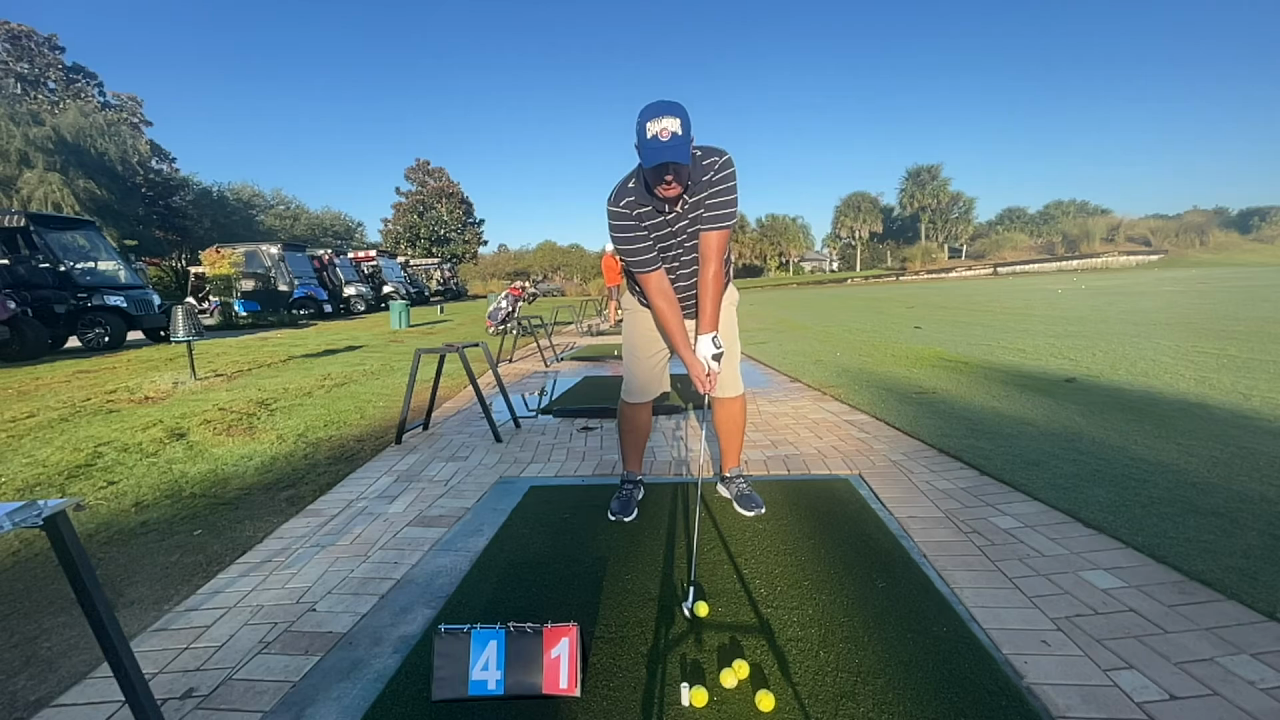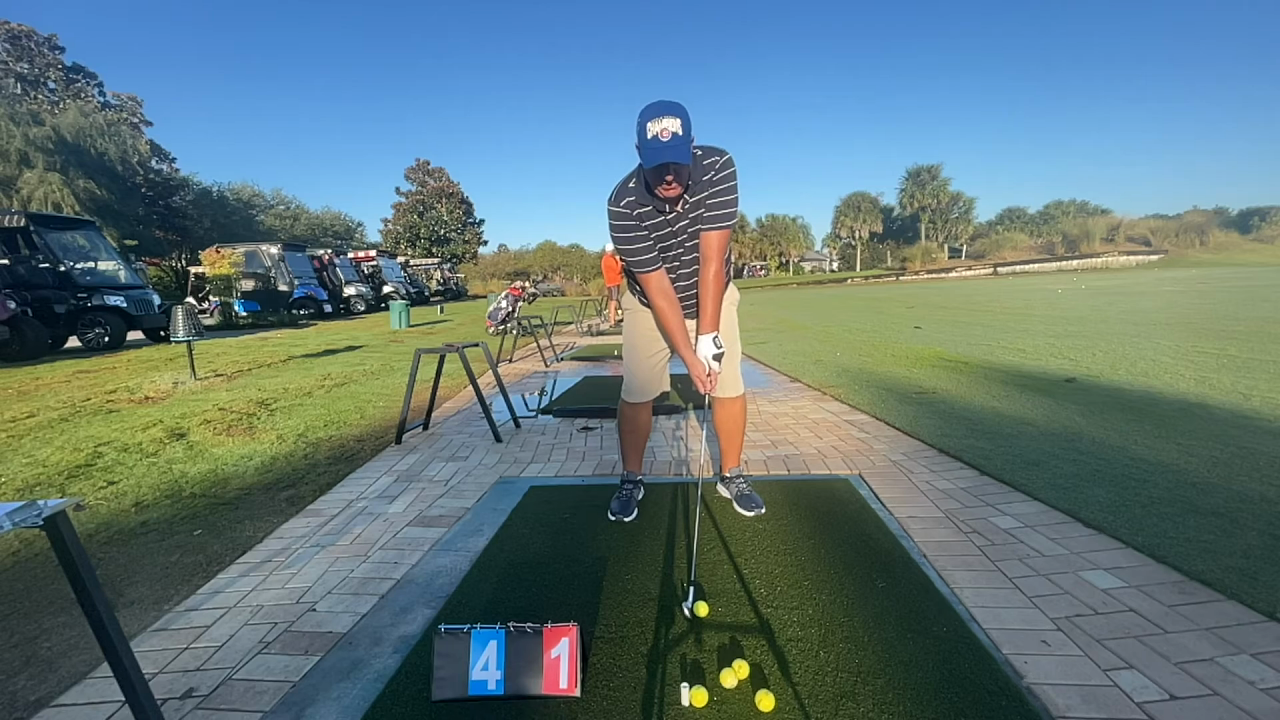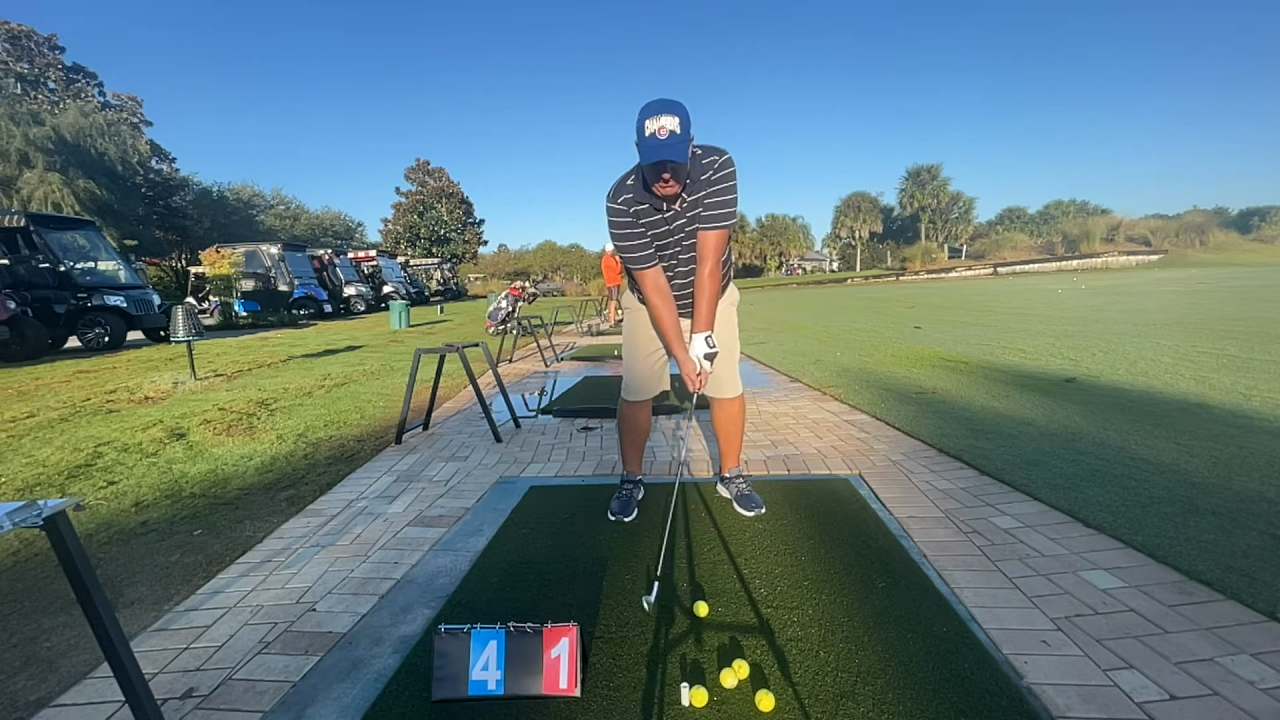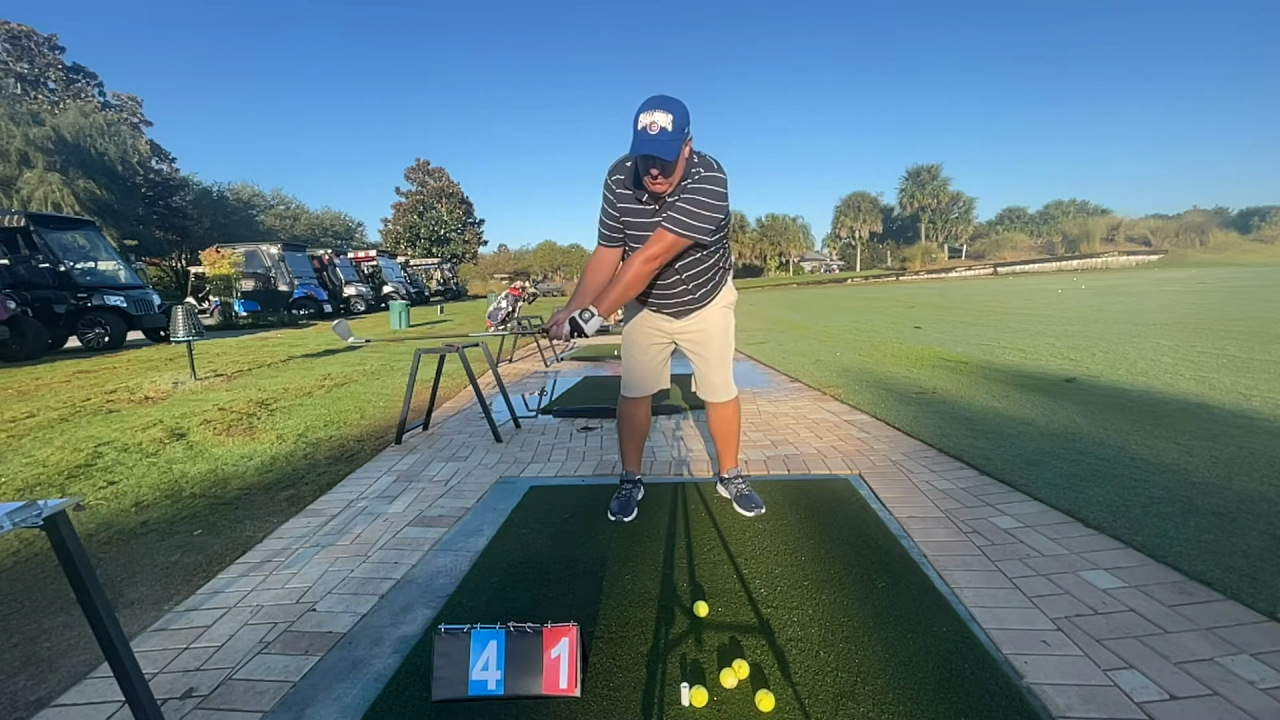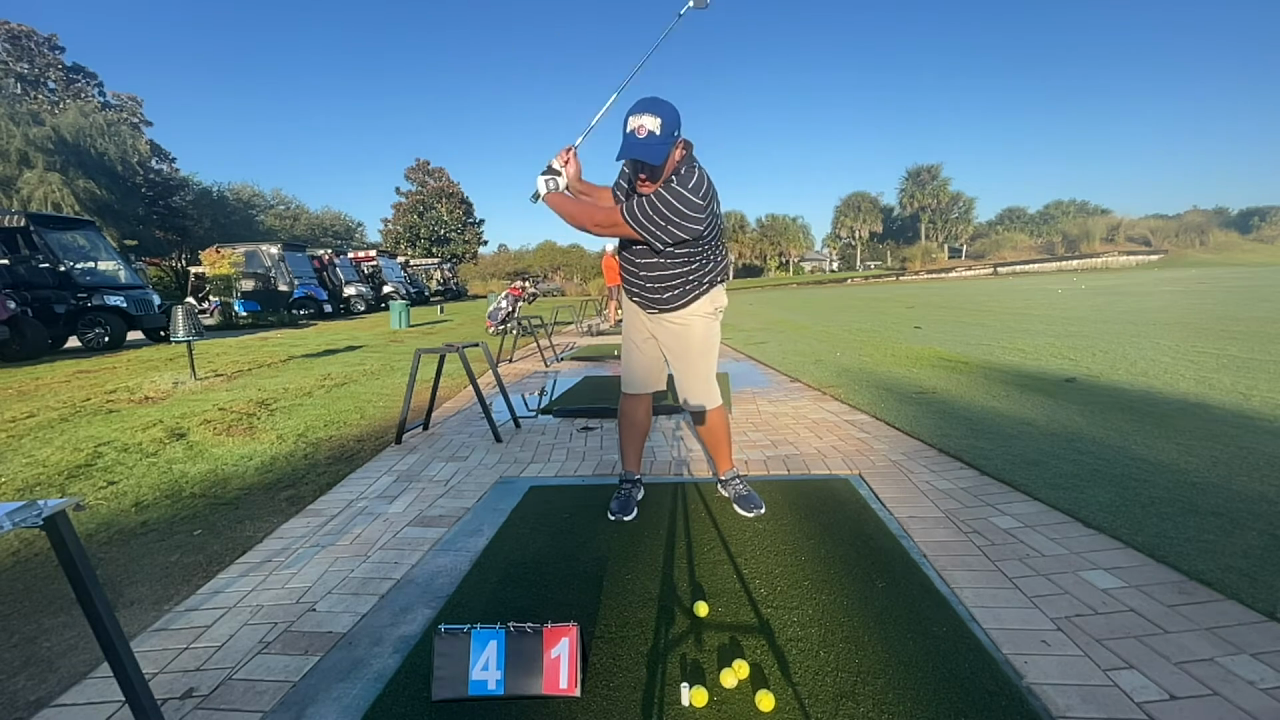
dt=0.7s
person 1, frame 1
left shoulder: (717, 168)
right shoulder: (623, 205)
left elbow: (712, 260)
right elbow: (657, 286)
left wrist: (707, 337)
right wrist: (689, 358)
left hip: (711, 296)
right hip: (651, 303)
left knee: (729, 386)
right knee: (636, 392)
left ankle: (731, 475)
right ankle: (631, 481)
person 1, frame 2
left shoulder: (718, 167)
right shoulder: (623, 204)
left elbow: (712, 260)
right elbow: (656, 285)
left wrist: (708, 337)
right wrist: (688, 358)
left hip: (712, 298)
right hip: (650, 305)
left knee: (729, 386)
right knee: (636, 392)
left ankle: (731, 475)
right ankle: (631, 480)
person 1, frame 3
left shoulder: (718, 168)
right shoulder: (622, 200)
left elbow: (709, 260)
right elbow: (652, 282)
left wrist: (702, 337)
right wrist: (681, 356)
left hip: (712, 298)
right hip: (650, 303)
left knee: (727, 387)
right knee: (636, 391)
left ankle: (731, 475)
right ankle: (631, 480)
person 1, frame 4
left shoulder: (709, 182)
right shoulder: (620, 178)
left elbow: (650, 258)
right elbow: (609, 252)
left wrist: (592, 315)
right wrist: (573, 306)
left hip: (706, 302)
right hip: (646, 305)
left knee: (720, 391)
right knee: (634, 392)
left ankle: (730, 476)
right ankle: (631, 480)
person 1, frame 5
left shoulder: (686, 197)
right shoulder: (639, 166)
left elbow: (603, 223)
right elbow: (616, 202)
left wrist: (552, 191)
right wrist: (574, 184)
left hip: (691, 307)
right hip: (639, 302)
left knee: (701, 399)
right knee: (634, 391)
left ankle: (728, 476)
right ankle: (630, 480)
